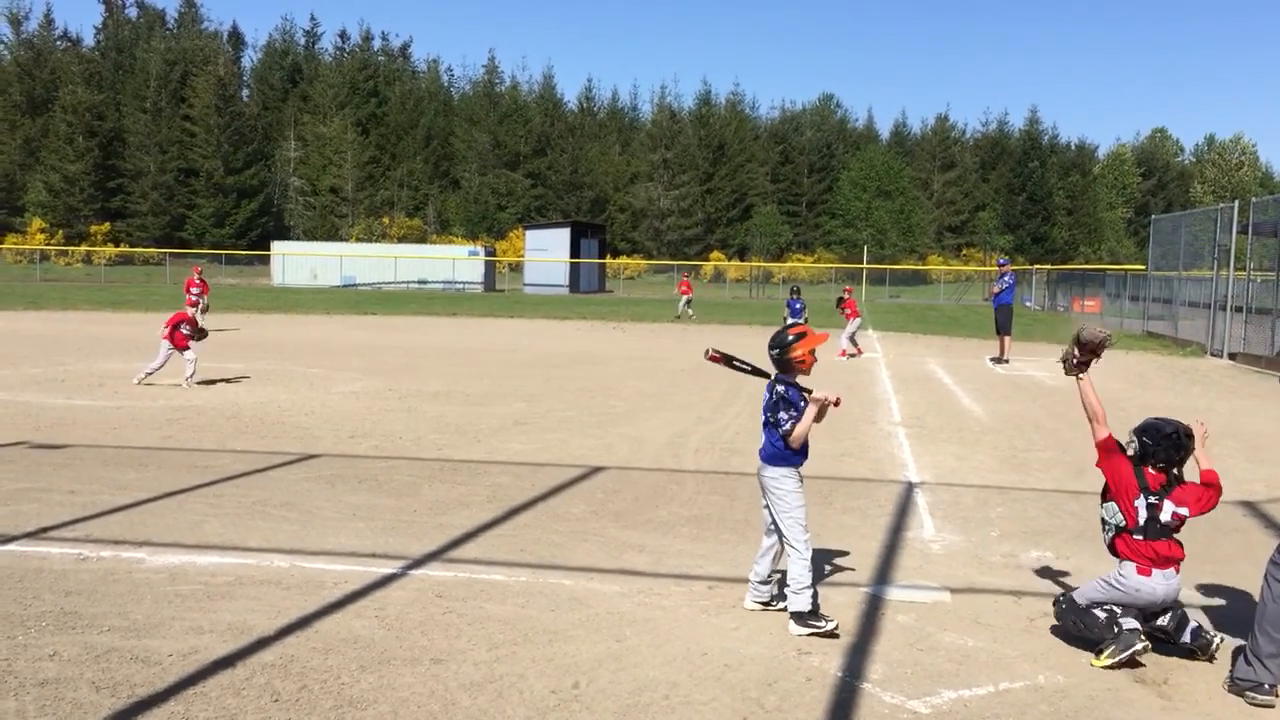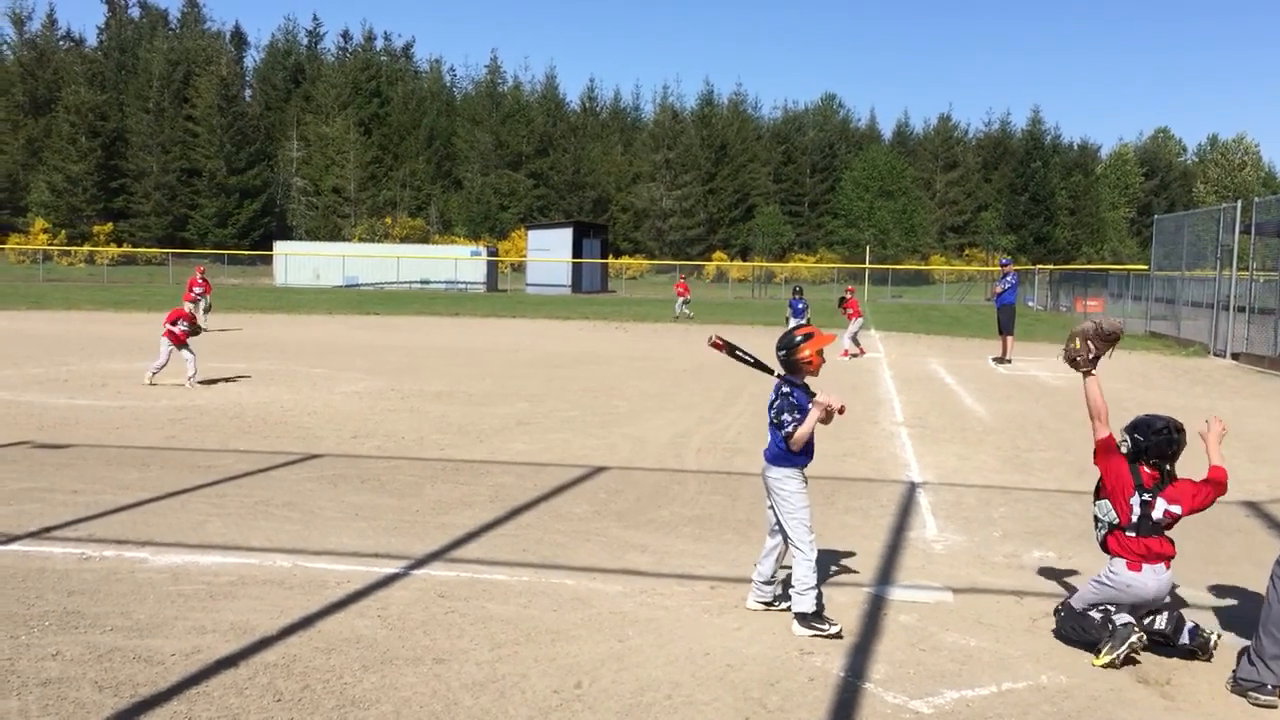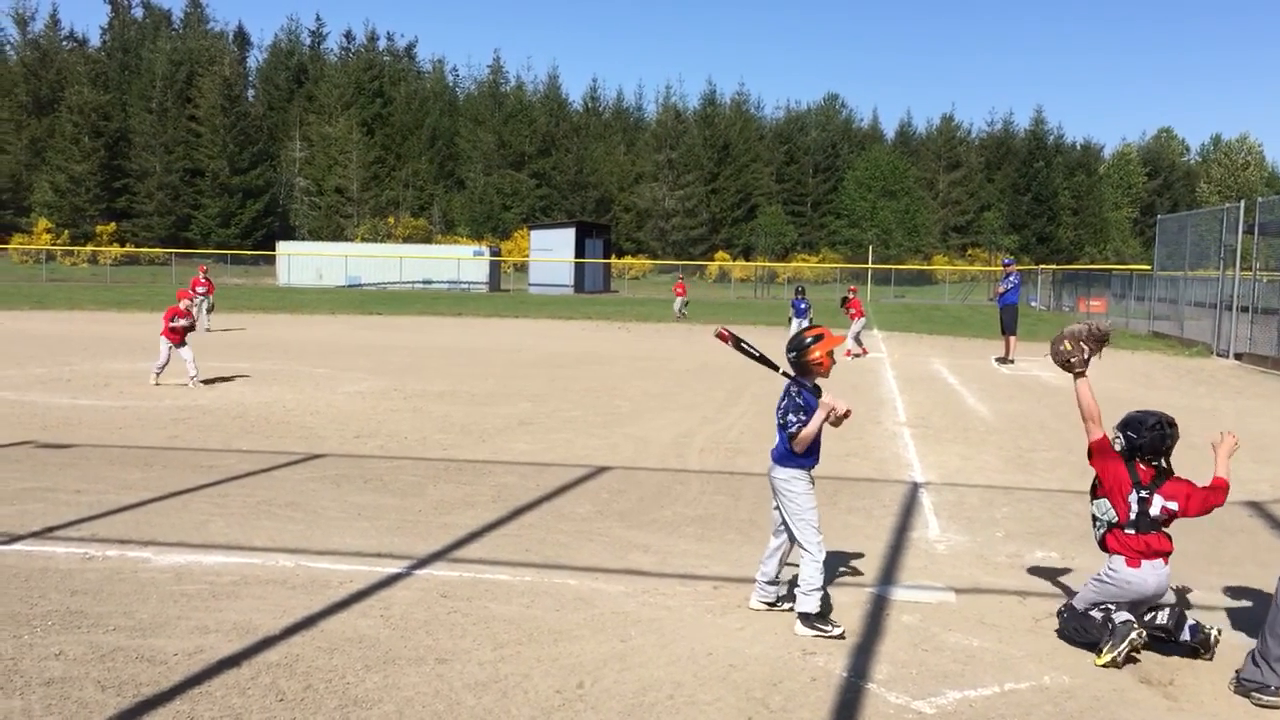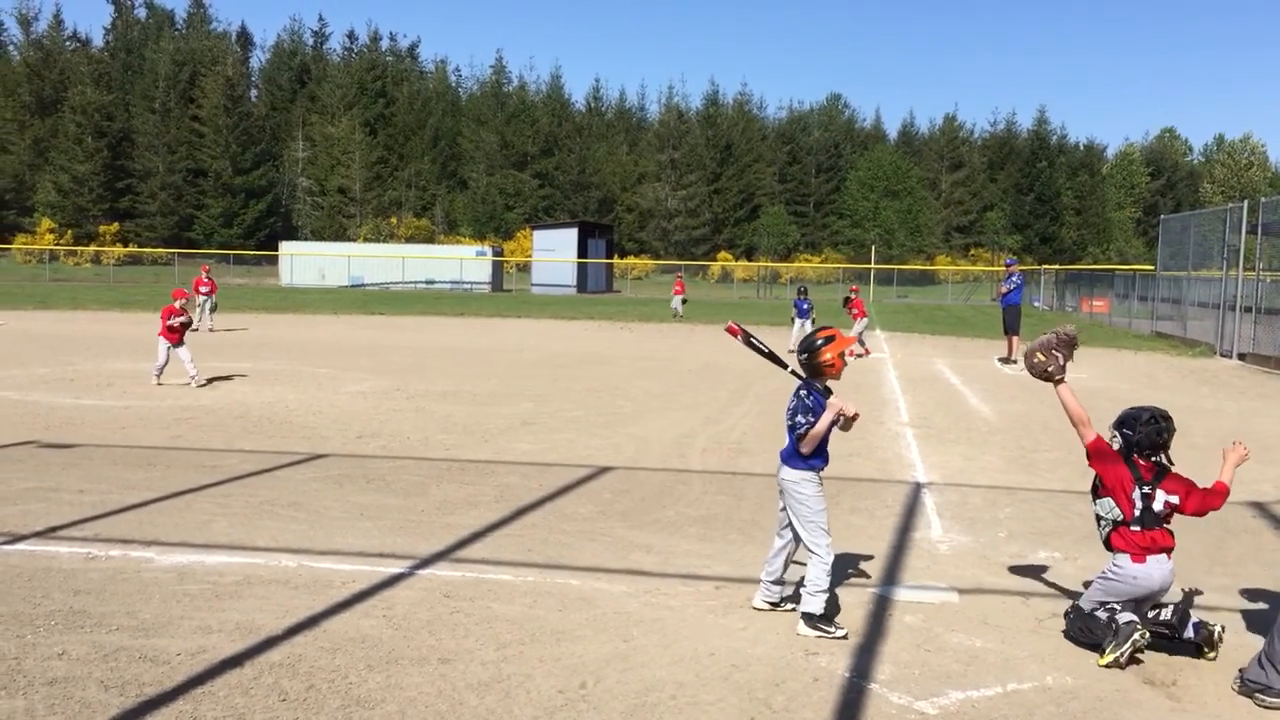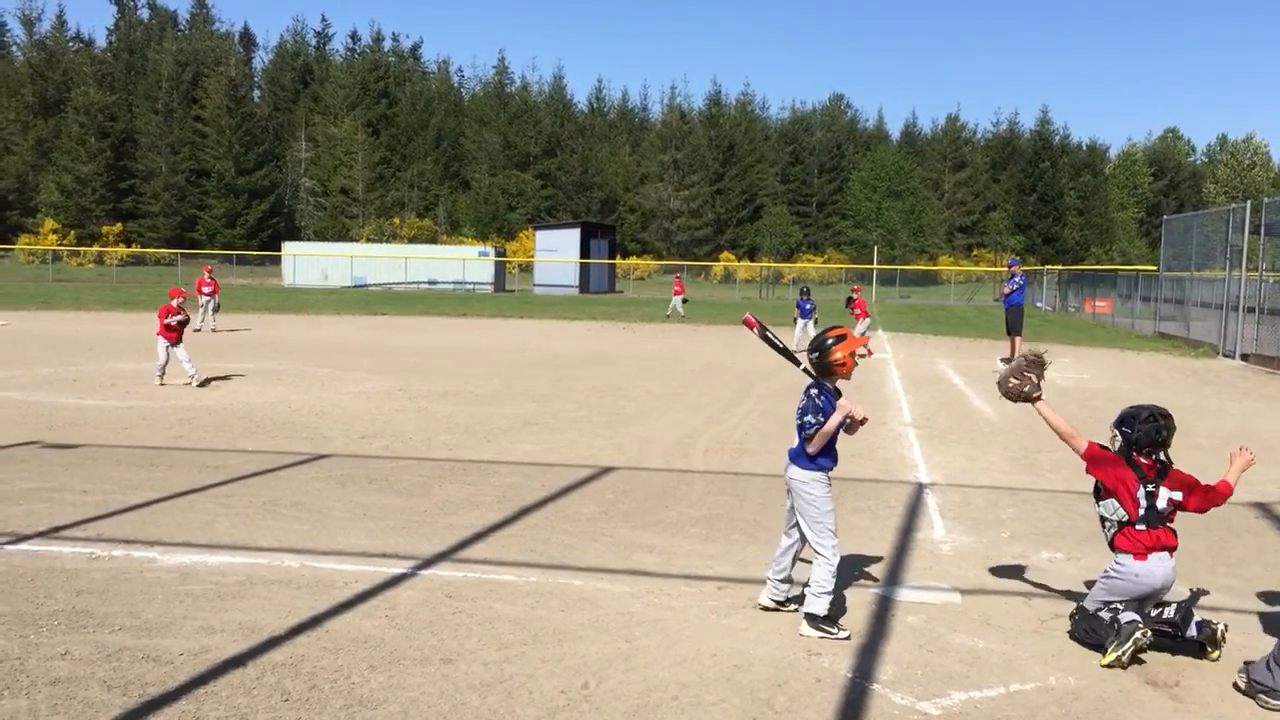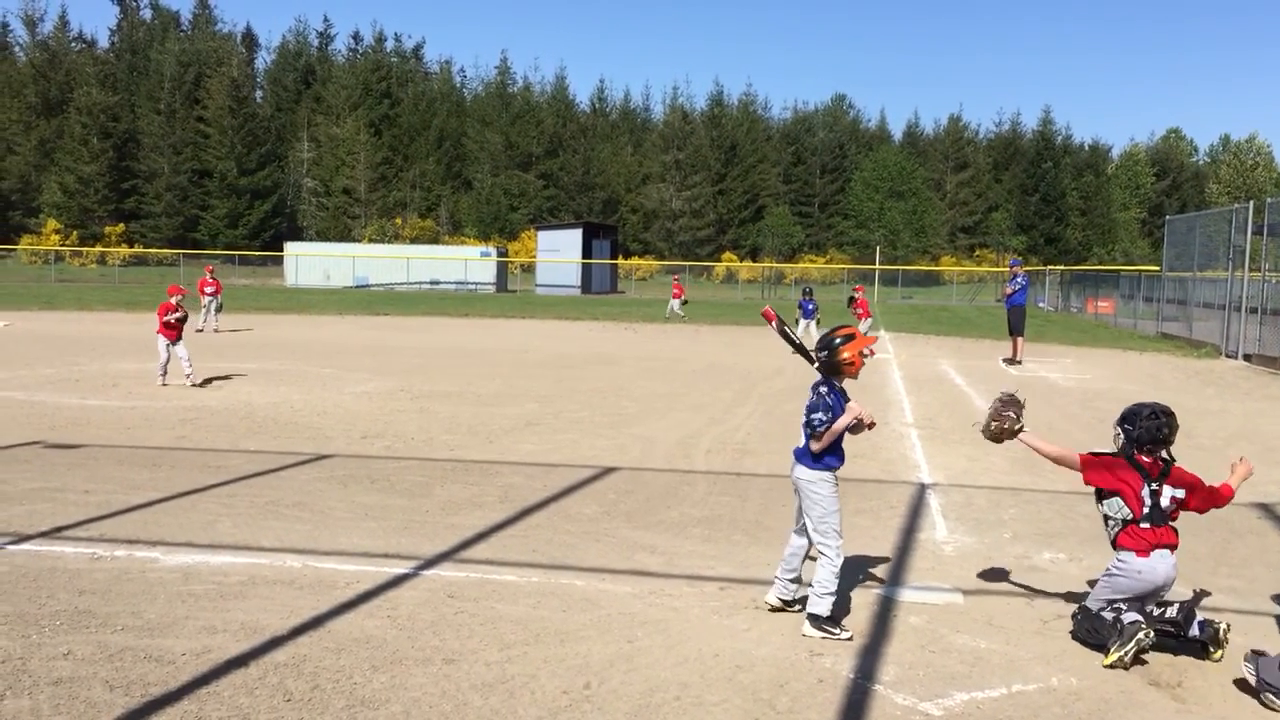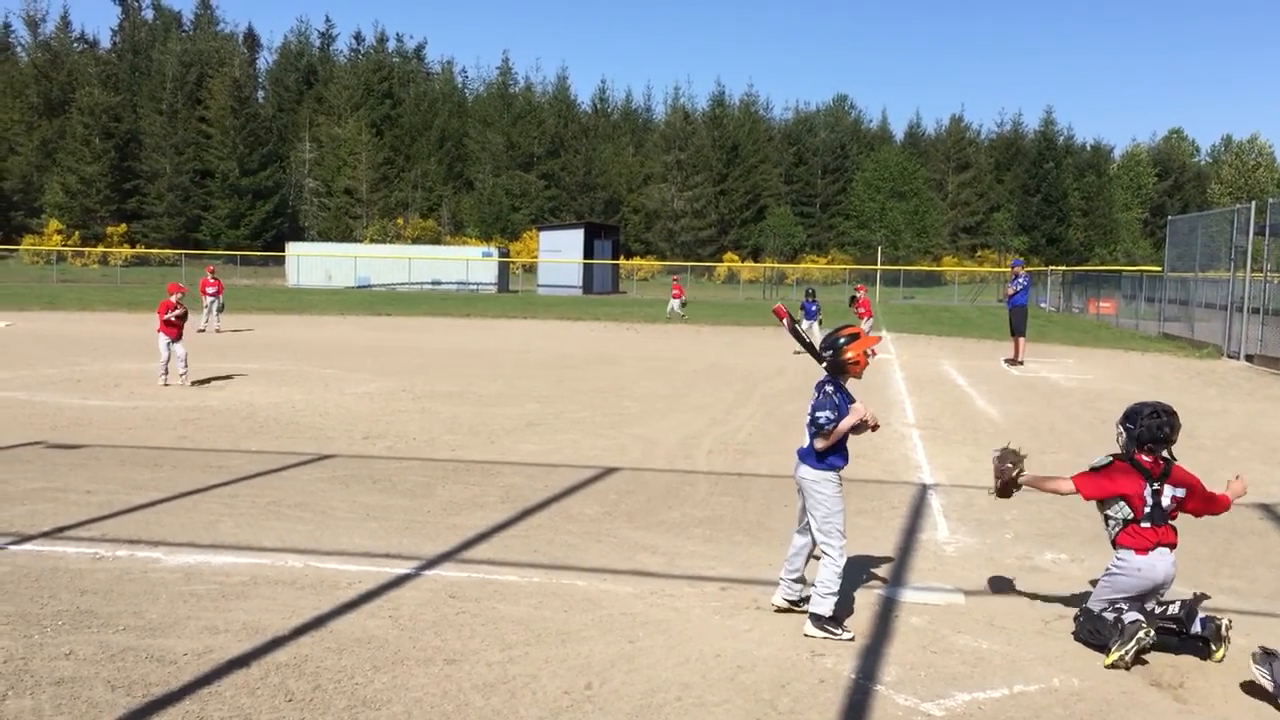
dt=0.1s
person 1, frame 1
left shoulder: (787, 387)
right shoulder: (781, 392)
left elbow: (813, 419)
right elbow: (795, 440)
left wrist: (823, 404)
right wrist: (813, 406)
left hip: (774, 471)
right hip: (782, 474)
left knee: (774, 535)
right knee: (799, 543)
left ankle: (759, 594)
right ankle: (802, 613)
person 1, frame 2
left shoulder: (799, 389)
right shoulder: (787, 394)
left elbow: (823, 421)
right elbow: (795, 443)
left wrist: (829, 409)
right wrist: (816, 409)
left hip: (780, 472)
right hip: (786, 475)
left knee: (778, 535)
right knee: (804, 543)
left ankle: (762, 593)
right ankle: (805, 614)
person 1, frame 3
left shoulder: (810, 390)
right shoulder: (795, 395)
left elbow: (833, 423)
right elbow: (799, 444)
left wrist: (837, 412)
right wrist: (822, 411)
left hip: (786, 472)
right hip: (793, 476)
left knee: (783, 535)
right knee: (812, 545)
left ankle: (765, 593)
right ankle: (809, 615)
person 1, frame 4
left shoulder: (820, 392)
right shoulder: (805, 397)
left elbow: (843, 428)
right elbow: (805, 447)
left wrist: (847, 416)
right wrist: (829, 413)
left hip: (793, 473)
right hip: (802, 477)
left knee: (787, 535)
right knee: (820, 547)
left ankle: (769, 594)
right ankle: (812, 616)
person 1, frame 5
left shoulder: (830, 392)
right shoulder: (815, 397)
left elbow: (848, 430)
right elbow: (812, 446)
left wrist: (855, 419)
right wrist: (838, 414)
left hip: (801, 473)
right hip: (810, 478)
left knee: (794, 535)
right knee: (826, 548)
left ankle: (775, 593)
right ankle: (815, 617)
person 1, frame 6
left shoulder: (833, 390)
right shoulder: (824, 395)
left elbow: (848, 430)
right elbow: (816, 444)
left wrist: (860, 422)
right wrist: (847, 417)
left hip: (805, 472)
right hip: (817, 476)
left knee: (802, 534)
right knee: (830, 547)
left ankle: (782, 592)
right ankle: (818, 617)
person 1, frame 7
left shoulder: (836, 388)
right shoulder: (830, 393)
left elbow: (849, 430)
right elbow: (821, 442)
left wrist: (864, 422)
right wrist: (852, 417)
left hip: (810, 471)
right hip: (821, 476)
left knee: (805, 534)
right knee: (834, 547)
left ankle: (788, 592)
right ankle: (820, 617)
person 2, frame 1
left shoulder: (1125, 473)
right shoulder: (1186, 492)
left elbow: (1099, 423)
right elbow: (1212, 490)
left wrist: (1082, 375)
right wrist: (1199, 449)
left hip: (1136, 579)
right hip: (1170, 583)
left knee: (1066, 607)
right knee: (1149, 608)
left ankle: (1123, 633)
right ankle: (1192, 634)
person 2, frame 2
left shoulder: (1119, 471)
right shoulder: (1179, 490)
left elbow: (1100, 421)
right elbow: (1217, 485)
left wrist: (1089, 372)
right wrist: (1212, 442)
left hip: (1125, 576)
right hip: (1161, 580)
left knee: (1067, 617)
right knee: (1131, 612)
left ankle: (1118, 630)
right ankle: (1189, 633)
person 2, frame 3
left shoulder: (1115, 469)
right shoulder: (1175, 487)
left elbow: (1092, 421)
right elbow: (1217, 494)
left wrist: (1080, 375)
right wrist: (1223, 455)
left hip: (1125, 572)
right hip: (1160, 575)
left knee: (1071, 618)
right knee: (1133, 610)
left ankle: (1119, 628)
right ankle: (1190, 630)
person 2, frame 4
left shoulder: (1115, 466)
right shoulder: (1172, 481)
left elbow: (1082, 425)
right elbow: (1214, 498)
left wrist: (1059, 381)
right wrist: (1230, 463)
left hip: (1129, 569)
right hip: (1162, 569)
left knee: (1078, 620)
right knee: (1138, 611)
left ankle: (1123, 627)
right ankle: (1194, 629)
person 2, frame 5
left shoulder: (1115, 466)
right shoulder: (1174, 479)
left elbow: (1071, 438)
right elbow: (1216, 495)
left wrist: (1036, 400)
right wrist: (1237, 468)
left hip: (1131, 567)
right hip: (1165, 568)
left knee: (1083, 620)
right knee: (1137, 612)
left ankle: (1126, 628)
right ankle: (1195, 627)
person 2, frame 6
left shoulder: (1116, 467)
right shoulder: (1178, 475)
left elbow: (1066, 458)
right elbow: (1218, 497)
left wrist: (1022, 434)
right wrist: (1238, 476)
left hip: (1134, 564)
right hip: (1168, 565)
left knee: (1086, 621)
right knee: (1139, 611)
left ankle: (1128, 629)
right ankle: (1198, 625)
person 2, frame 7
left shoulder: (1117, 470)
right shoulder: (1177, 475)
left elbow: (1065, 486)
right elbow: (1215, 504)
left wrist: (1025, 479)
right wrist: (1233, 493)
left hip: (1133, 562)
right hip: (1167, 563)
left knee: (1088, 622)
right knee: (1142, 610)
left ankle: (1128, 628)
right ankle: (1199, 622)
